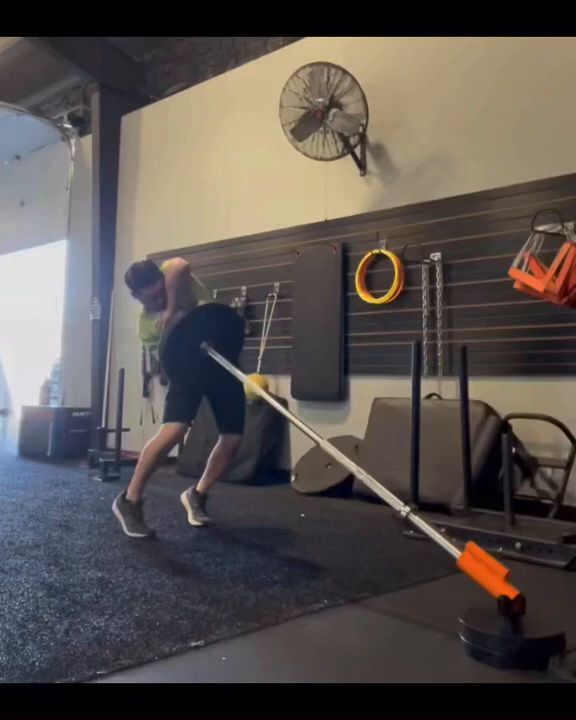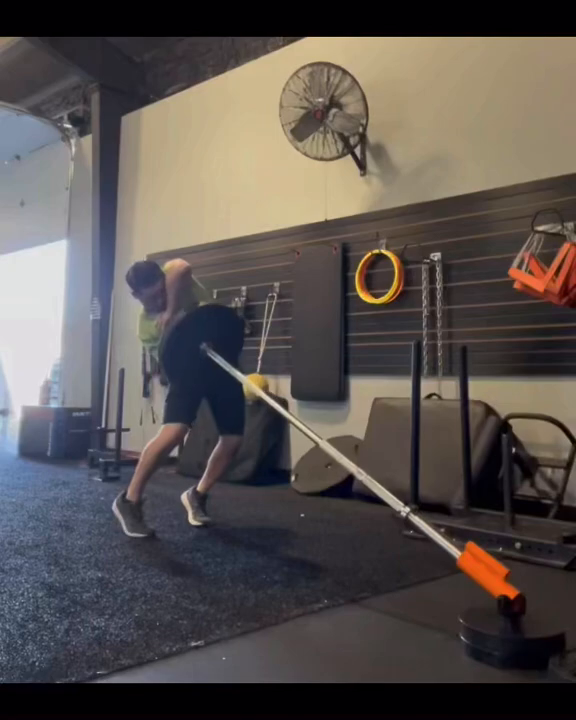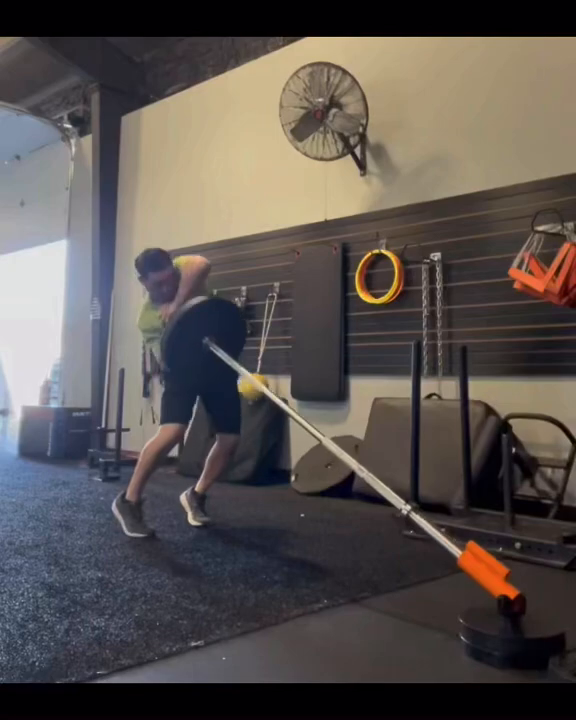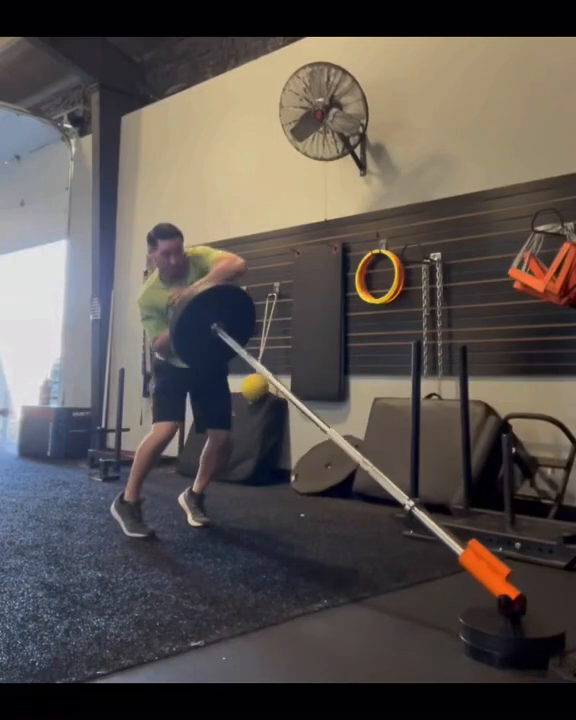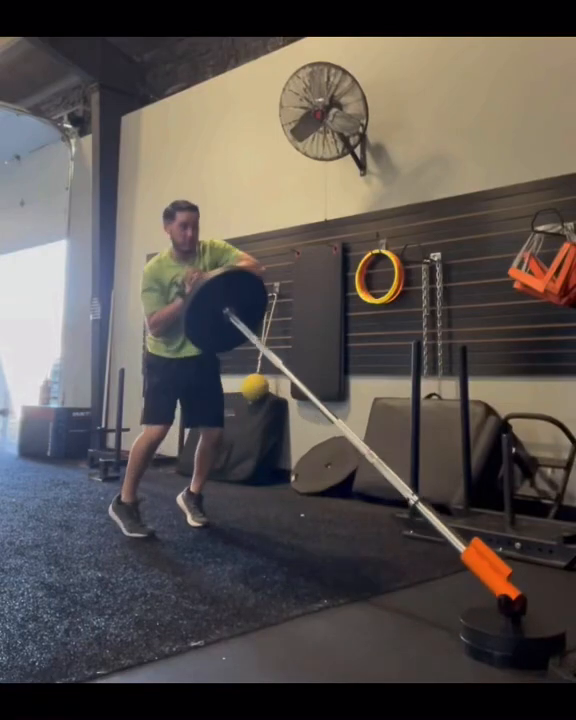
dt=0.2s
person 1, frame 1
left shoulder: (170, 273)
right shoulder: (147, 326)
left elbow: (181, 267)
right elbow: (170, 364)
left wrist: (171, 311)
right hip: (188, 368)
left knee: (233, 438)
right knee: (173, 431)
left ankle: (197, 495)
right ankle: (129, 501)
person 1, frame 2
left shoulder: (172, 274)
right shoulder: (148, 327)
left elbow: (182, 269)
right elbow: (171, 365)
left wrist: (171, 314)
left hip: (223, 362)
right hip: (188, 369)
left knee: (233, 439)
right knee: (173, 432)
left ankle: (197, 495)
right ankle: (129, 501)
person 1, frame 3
left shoulder: (184, 270)
right shoulder: (148, 319)
left elbow: (201, 265)
left wrist: (177, 305)
right wrist: (179, 333)
left hip: (218, 364)
right hip: (185, 369)
left knee: (229, 439)
right knee: (172, 432)
left ankle: (196, 495)
right ankle: (128, 502)
person 1, frame 4
left shoulder: (197, 257)
right shoulder: (149, 295)
left elbow: (236, 264)
right elbow: (161, 348)
left wrist: (195, 289)
left hip: (211, 361)
right hip: (174, 365)
left knee: (222, 436)
right knee: (165, 430)
left ankle: (194, 496)
right ankle: (126, 502)
person 1, frame 5
left shoulder: (213, 250)
right shoulder: (155, 270)
left elbow: (255, 268)
right elbow: (154, 325)
right wrist: (184, 298)
left hip: (203, 356)
right hip: (165, 358)
left knee: (213, 432)
right knee: (156, 429)
left ankle: (193, 495)
right ankle: (124, 503)
